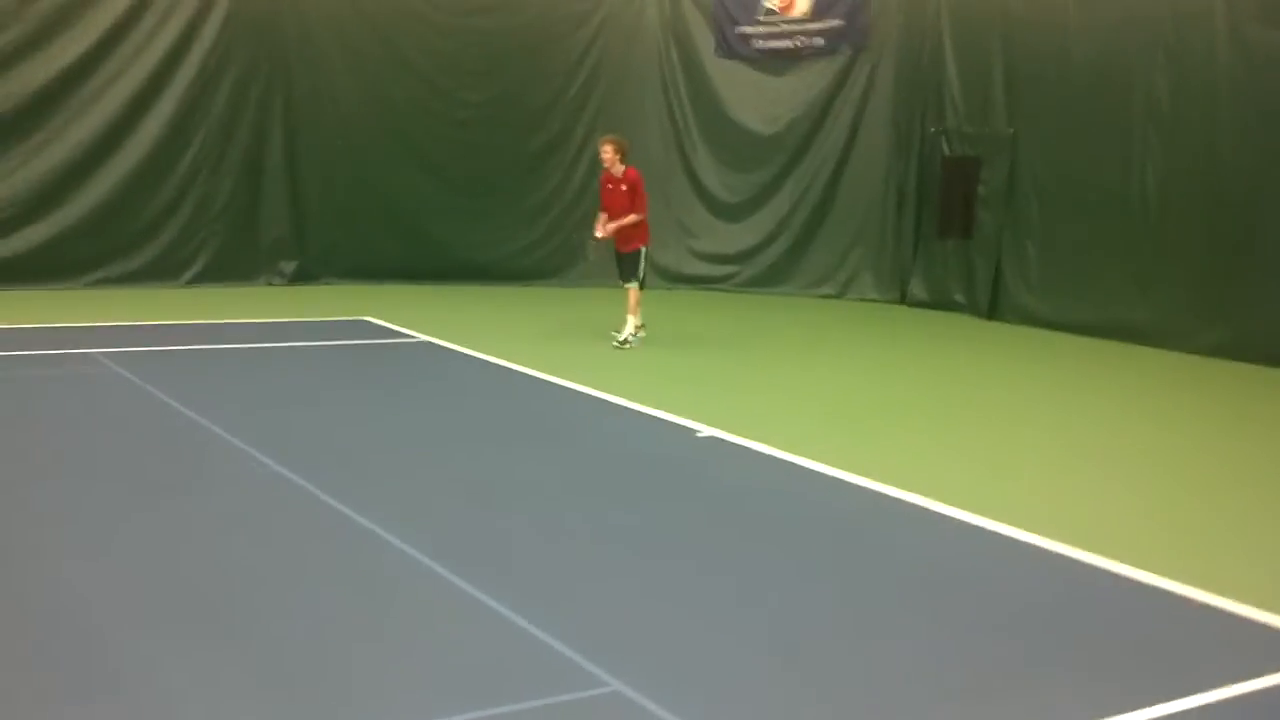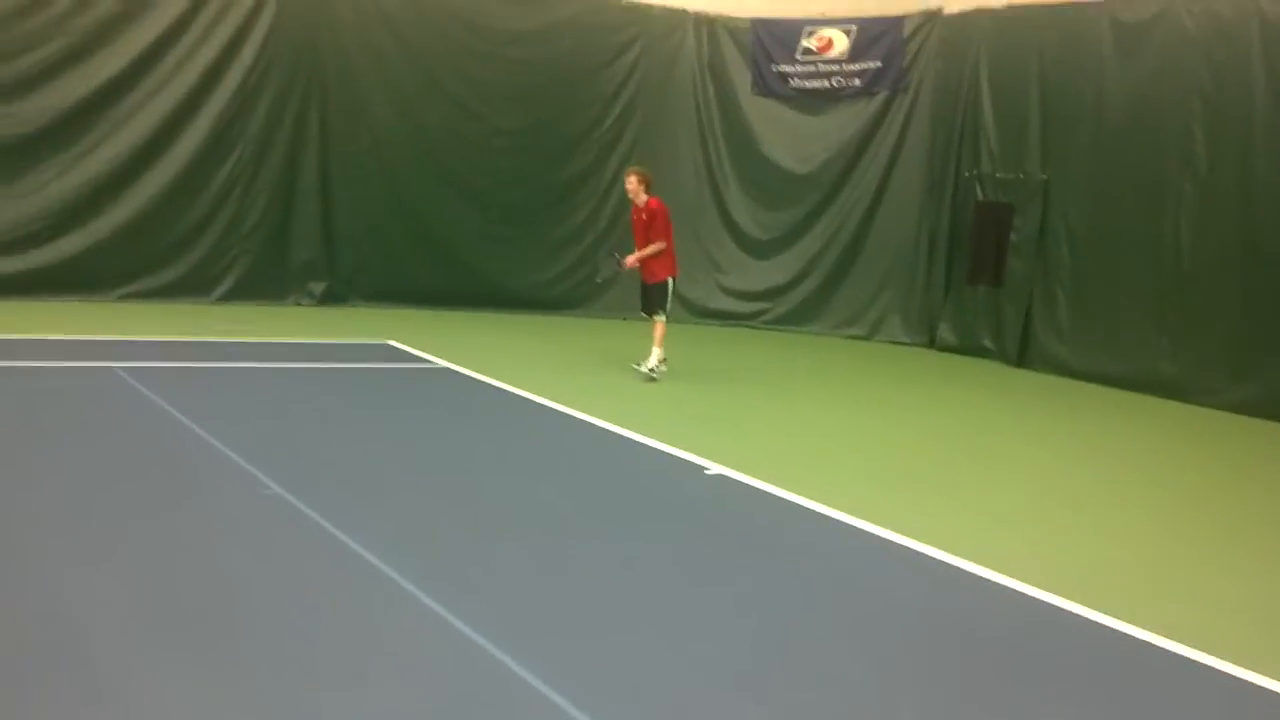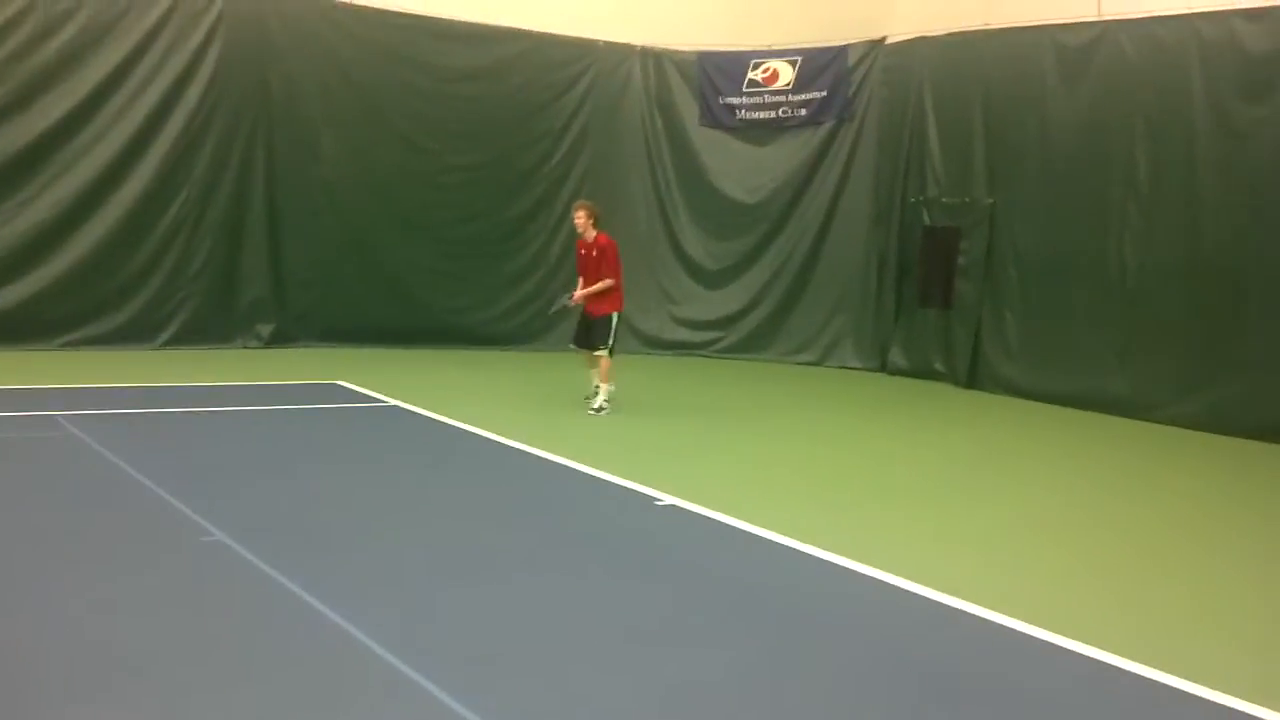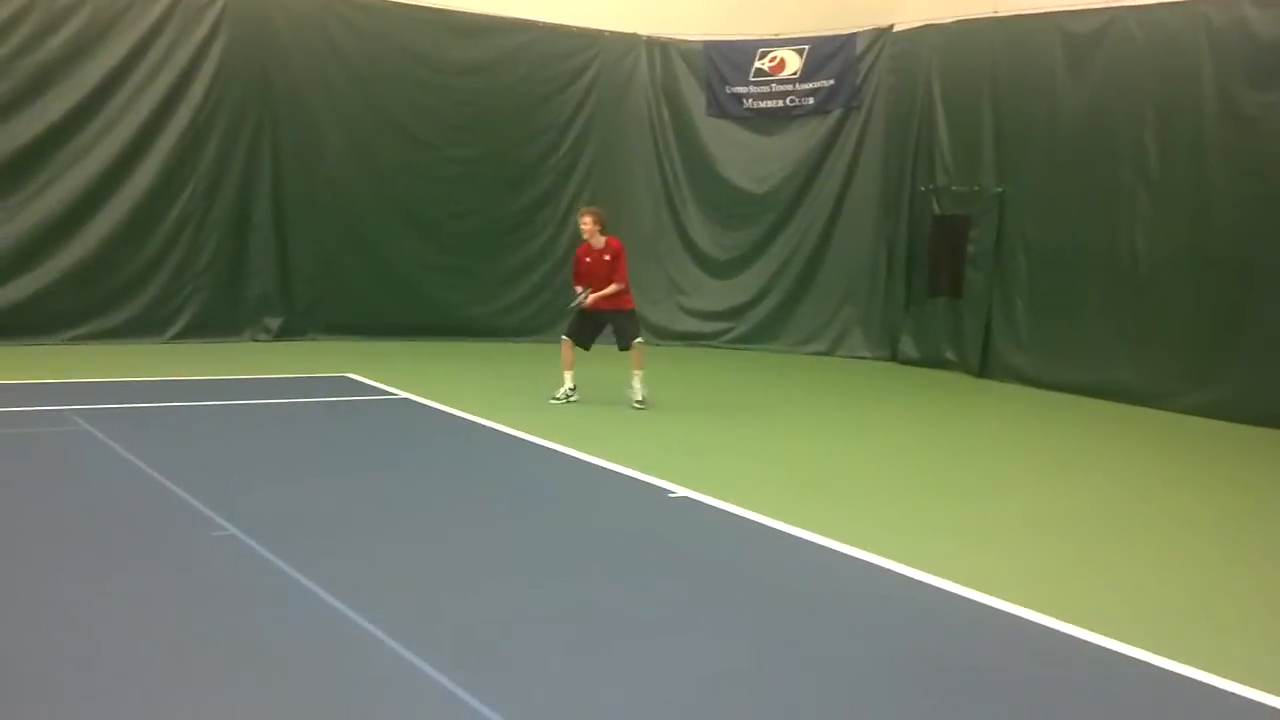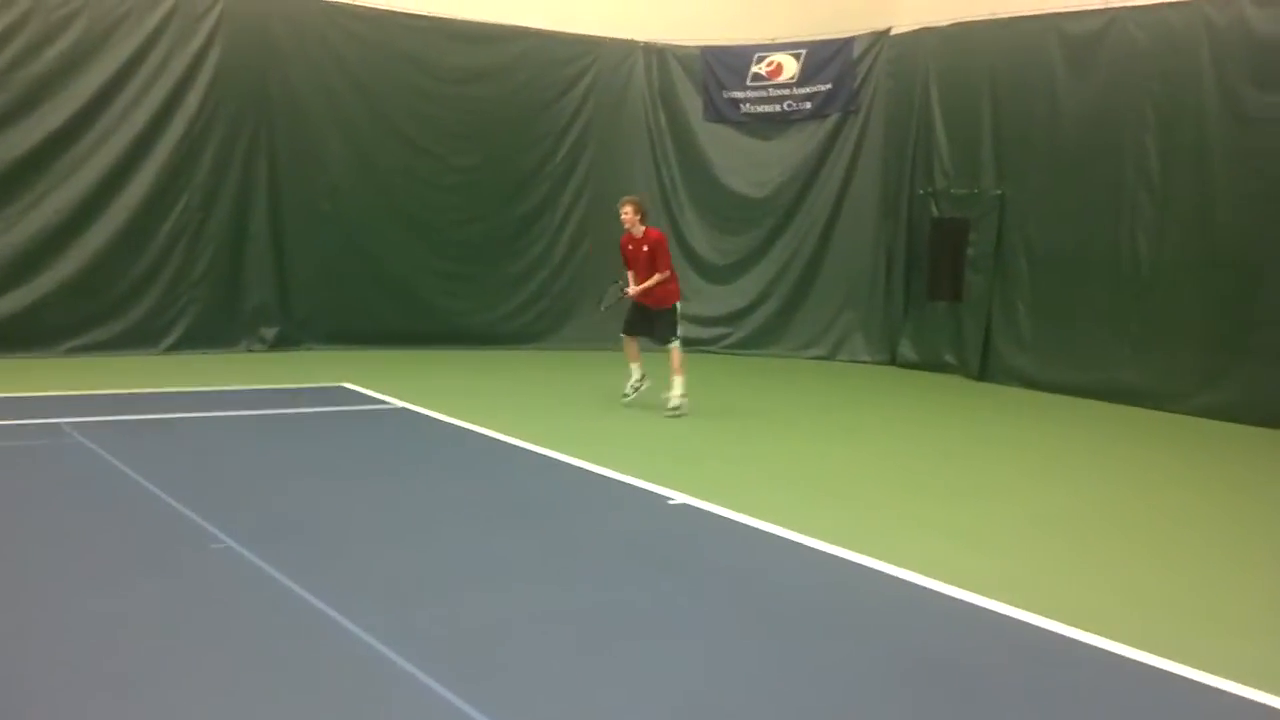
dt=0.4s
person 1, frame 1
left shoulder: (633, 178)
right shoulder: (605, 179)
left elbow: (640, 213)
left wrist: (616, 225)
right wrist: (600, 227)
left hip: (635, 239)
right hip: (619, 239)
left knee: (633, 283)
right knee: (628, 283)
left ankle: (630, 331)
right ankle: (638, 325)
person 1, frame 2
left shoulder: (656, 207)
right shoulder: (635, 209)
left elbow: (660, 243)
left wrist: (637, 256)
right wrist: (636, 258)
left hip: (662, 270)
right hip: (647, 270)
left knee: (659, 315)
right knee: (652, 315)
left ankle: (654, 361)
right ankle: (659, 359)
person 1, frame 3
left shoulder: (606, 243)
right shoulder: (580, 244)
left elbow: (610, 280)
left wrist: (585, 292)
right wrist: (579, 292)
left hip: (608, 304)
right hip: (590, 304)
left knee: (602, 350)
right knee: (581, 345)
left ankle: (604, 398)
right ankle: (598, 384)
person 1, frame 4
left shoulder: (616, 247)
right shoulder: (581, 253)
left elbow: (620, 284)
right elbow: (578, 283)
left wrist: (597, 296)
right wrist: (583, 296)
left hip: (620, 304)
right hip: (592, 306)
left knee: (635, 342)
right knee: (568, 339)
left ankle: (638, 387)
right ankle: (569, 388)
person 1, frame 5
left shoulder: (657, 238)
right shoulder: (625, 241)
left elbow: (664, 272)
left wrist: (640, 288)
right wrist: (632, 285)
left hip: (665, 297)
right hip: (642, 297)
left knee: (672, 343)
right knee: (628, 334)
left ankle: (678, 394)
right ankle: (637, 378)
